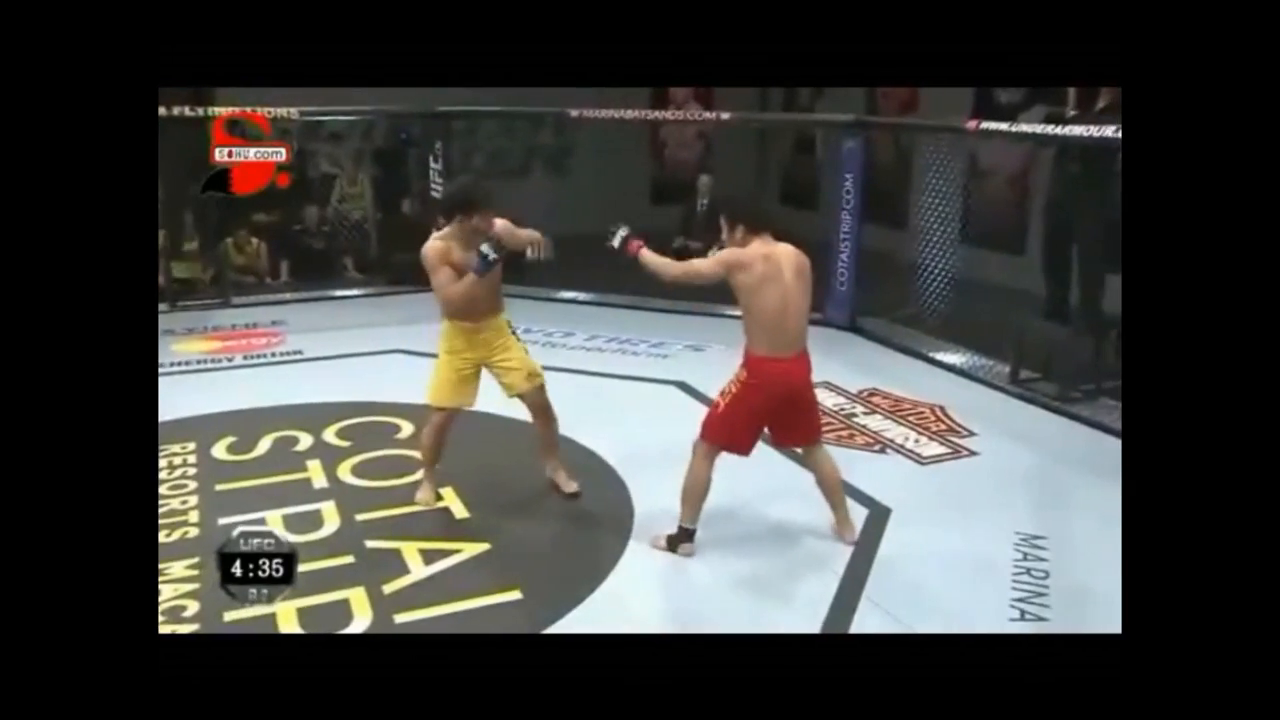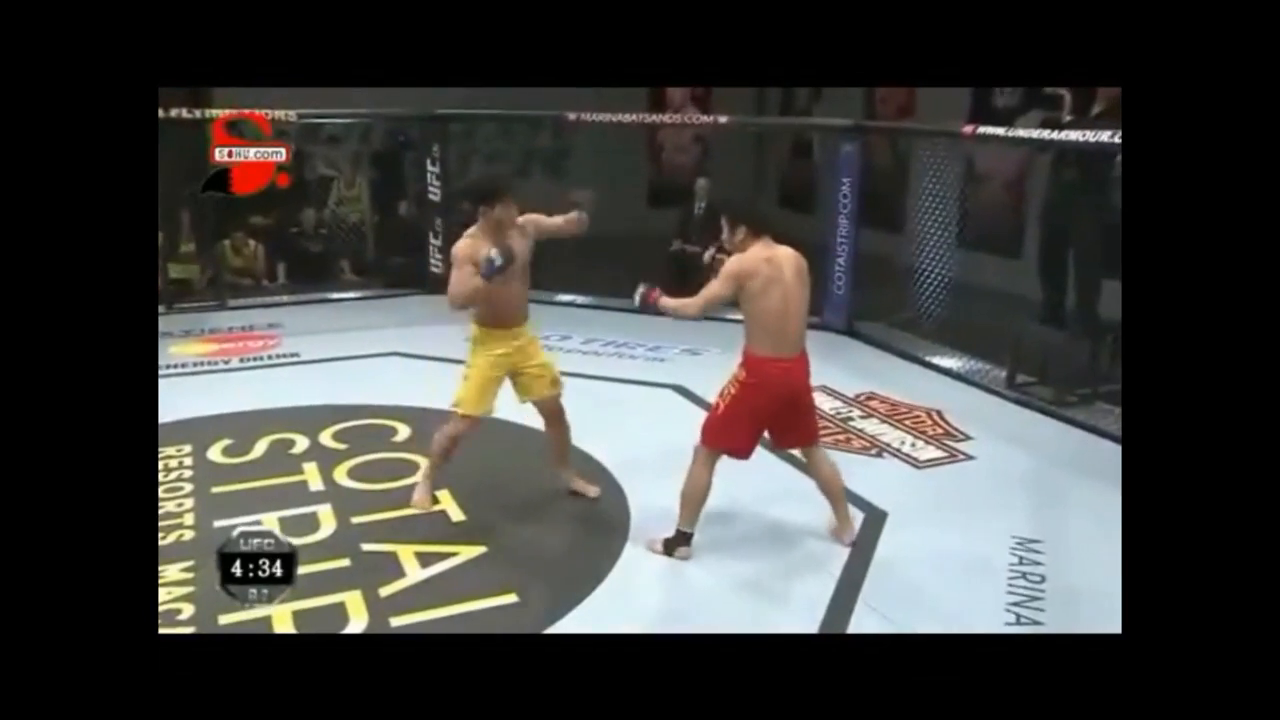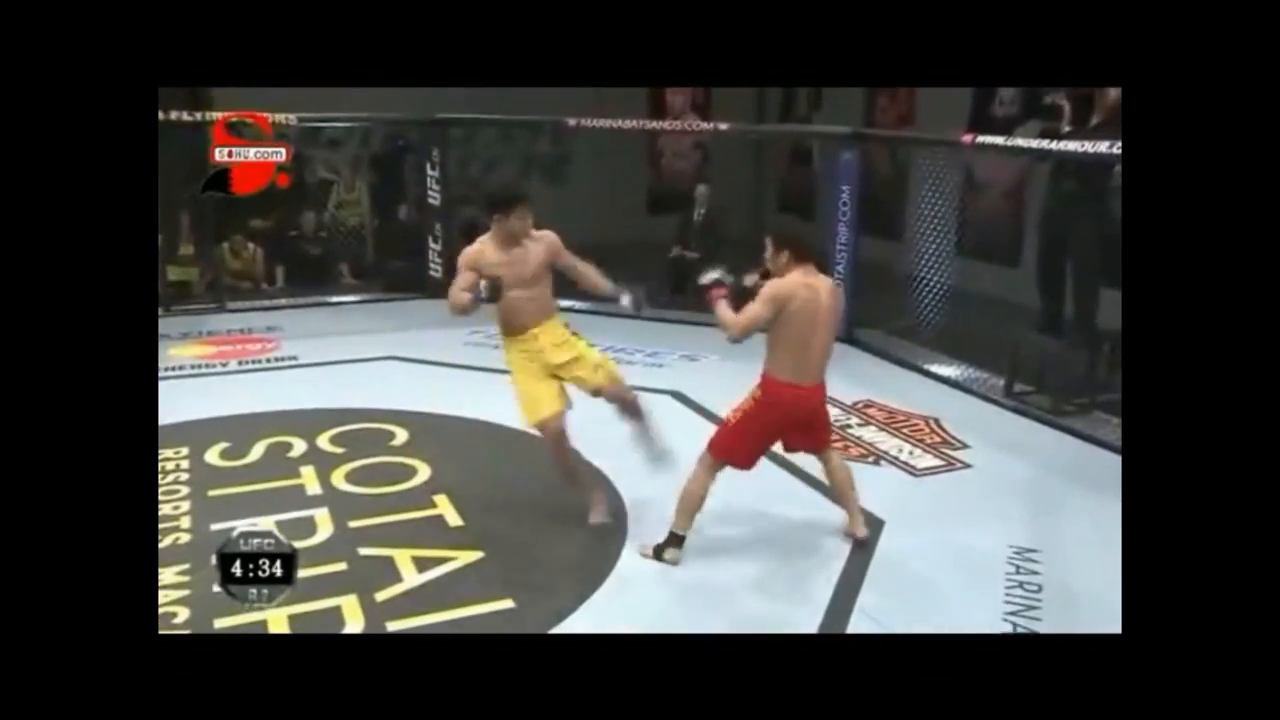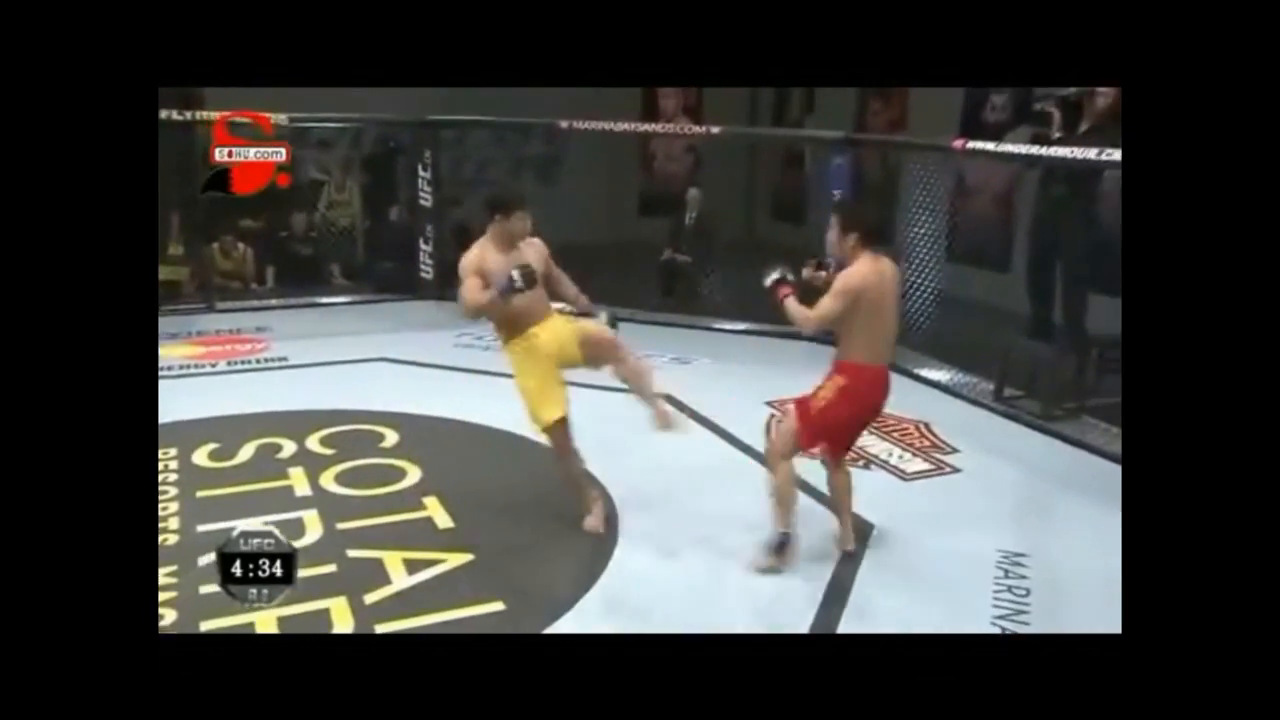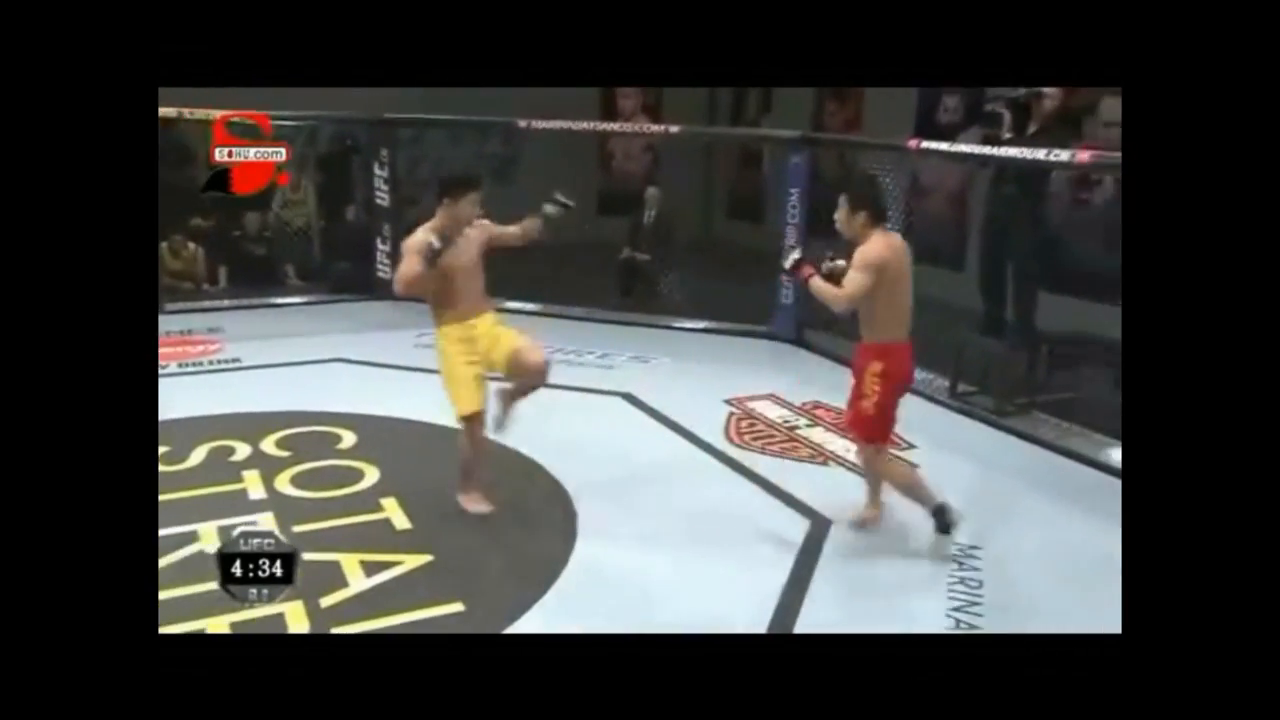
dt=0.2s
person 1, frame 1
left shoulder: (738, 259)
right shoulder: (798, 258)
left elbow: (675, 271)
left wrist: (635, 246)
left hip: (761, 373)
right hip: (798, 369)
left knee: (704, 450)
right knee: (813, 448)
left ankle: (684, 535)
right ankle: (844, 524)
person 1, frame 2
left shoulder: (742, 265)
right shoulder: (796, 260)
left elbow: (694, 309)
left wrist: (655, 299)
left hip: (760, 373)
right hip: (796, 369)
left knee: (705, 454)
right knee: (811, 448)
left ankle: (681, 539)
right ankle: (845, 522)
person 1, frame 3
left shoulder: (779, 289)
right shoulder: (831, 289)
left elbow: (734, 330)
left wrist: (717, 293)
left hip: (777, 396)
right hip: (812, 395)
left knee: (708, 463)
right knee: (825, 450)
left ankle: (672, 543)
right ankle: (857, 523)
person 1, frame 4
left shoulder: (853, 276)
right shoulder: (888, 268)
left elbow: (810, 324)
left wrist: (783, 291)
right wrist: (826, 283)
left hip: (852, 381)
right hip: (877, 381)
left knee: (778, 447)
right knee: (833, 454)
left ankle: (782, 539)
right ankle: (845, 533)
person 1, frame 5
left shoulder: (874, 252)
right shoulder: (893, 243)
left elbow: (841, 302)
left wrist: (805, 272)
right wrist: (843, 271)
left hip: (883, 359)
right hip: (886, 351)
left knee: (871, 451)
right knee: (868, 440)
left ankle: (938, 509)
right ankle: (874, 504)
person 2, frame 1
left shoulder: (499, 230)
right shoulder: (436, 249)
left elbow: (538, 242)
right elbow: (451, 301)
left wrist: (538, 244)
right wrist: (480, 268)
left hip: (497, 330)
right hip: (460, 336)
left knee: (539, 401)
right knee: (442, 415)
left ankle: (554, 469)
right ankle: (427, 480)
person 2, frame 2
left shoulder: (525, 226)
right shoulder: (467, 248)
left elbow: (569, 225)
right elbow: (459, 300)
left wrist: (580, 212)
right wrist: (488, 273)
left hip: (522, 337)
right hip: (489, 344)
left knee: (554, 409)
right knee: (463, 422)
left ankle: (568, 474)
right ankle: (426, 479)
person 2, frame 3
left shoulder: (544, 241)
right shoulder: (474, 256)
left elbow: (579, 270)
right elbow: (456, 305)
left wrist: (615, 293)
right wrist: (479, 294)
left hip: (555, 335)
right hip: (522, 349)
left knee: (617, 393)
right knee: (553, 429)
left ankle: (643, 431)
right ankle: (589, 492)
person 2, frame 4
left shoulder: (535, 247)
right shoulder: (473, 262)
left elbow: (561, 282)
right elbow: (470, 308)
left wrist: (590, 309)
right wrist: (505, 289)
left hip: (558, 330)
right hip: (524, 349)
left knee: (604, 340)
right knee: (558, 431)
left ankle: (653, 402)
right ankle: (591, 498)
person 2, frame 5
left shoulder: (480, 231)
right shoulder: (418, 242)
left elbow: (521, 234)
right elbow: (402, 288)
left wrist: (546, 214)
right wrist: (431, 256)
left hip: (490, 328)
right hip: (455, 338)
left knee: (537, 365)
right knee: (474, 421)
left ankle: (507, 400)
right ankle: (468, 489)
person 3, frame 1
left shoulder: (1116, 113)
right shoulder: (1082, 95)
left wrist: (1073, 114)
left hip: (1095, 191)
right hip: (1062, 184)
left knee: (1090, 258)
right knee: (1054, 251)
left ankle: (1090, 322)
right ankle: (1055, 314)
person 3, frame 2
left shoulder: (1115, 118)
right shoulder: (1078, 99)
left wrist: (1068, 119)
left hip: (1091, 199)
right hip: (1058, 191)
left knee: (1087, 266)
right knee: (1050, 258)
left ankle: (1085, 327)
right ankle: (1051, 320)
person 3, frame 3
left shoulder: (1115, 129)
right shoulder: (1076, 109)
left wrist: (1067, 129)
left hip: (1089, 211)
right hip: (1056, 203)
left knee: (1084, 278)
right knee: (1048, 270)
left ankle: (1082, 338)
right ankle: (1049, 330)
person 3, frame 4
left shoulder: (1110, 134)
right shoulder: (1064, 117)
left wrist: (1058, 136)
left hip: (1079, 216)
right hip: (1047, 207)
left knee: (1074, 283)
right knee: (1038, 276)
left ankle: (1073, 346)
right ankle: (1039, 336)
person 3, frame 5
left shoulder: (1058, 135)
right shoulder: (1013, 118)
left elbow: (1035, 162)
left wrist: (1007, 137)
left hip: (1028, 216)
right hip: (997, 208)
left knee: (1024, 282)
right knee: (990, 275)
left ankle: (1023, 340)
right ankle: (991, 333)
